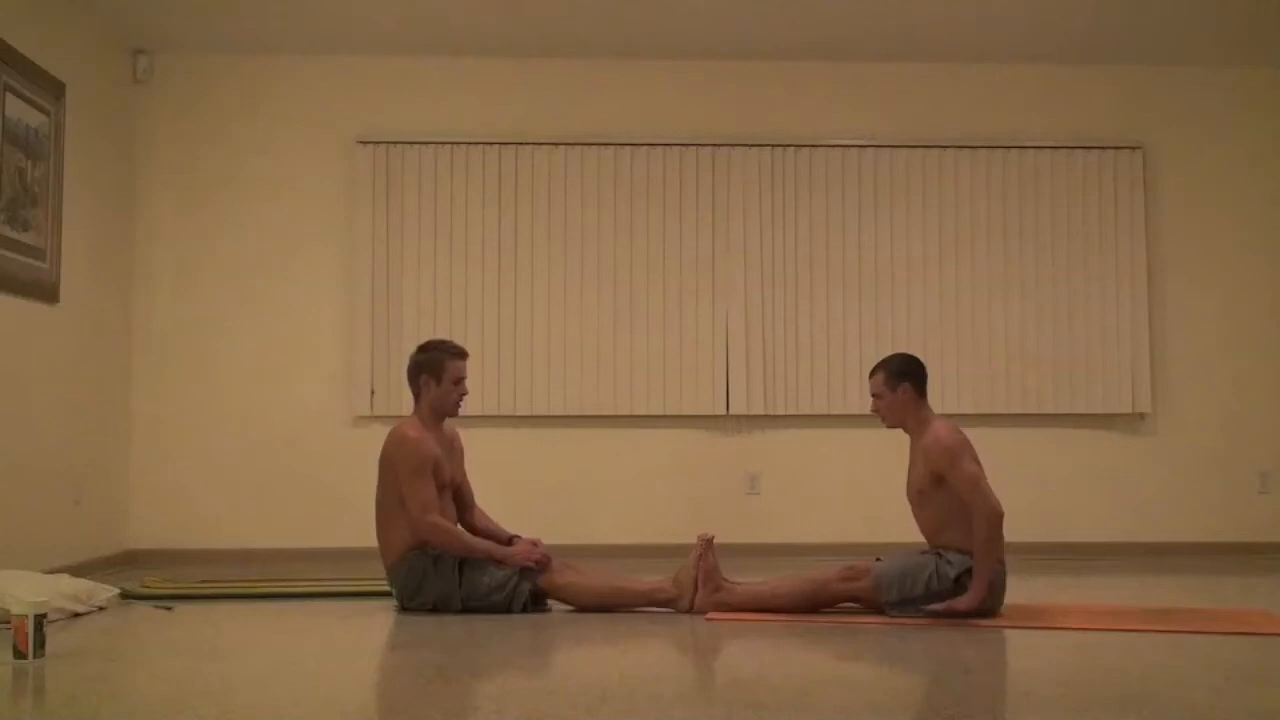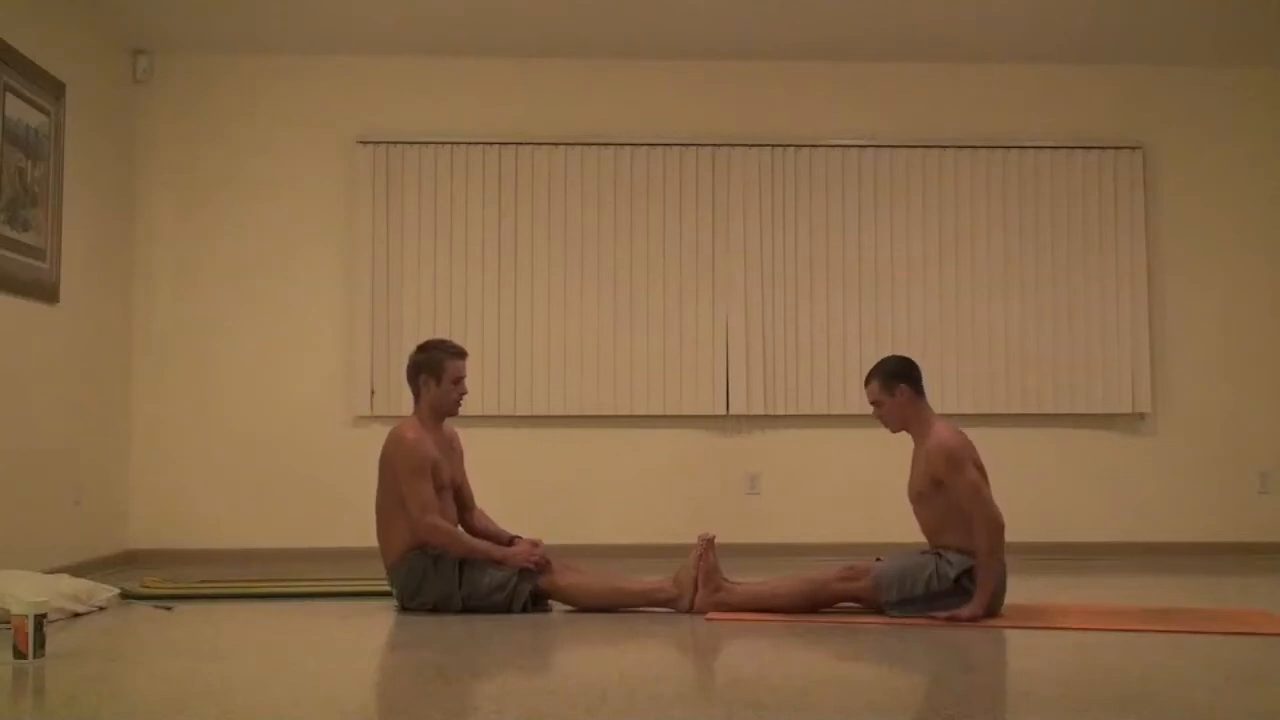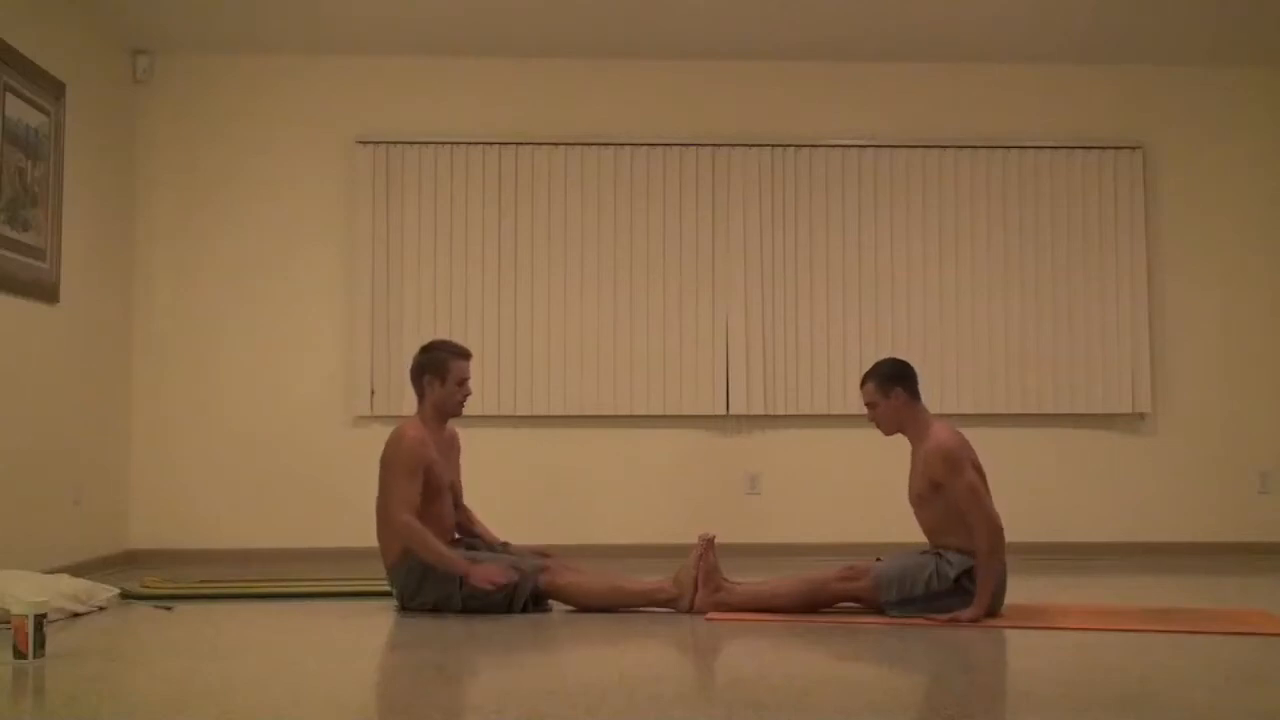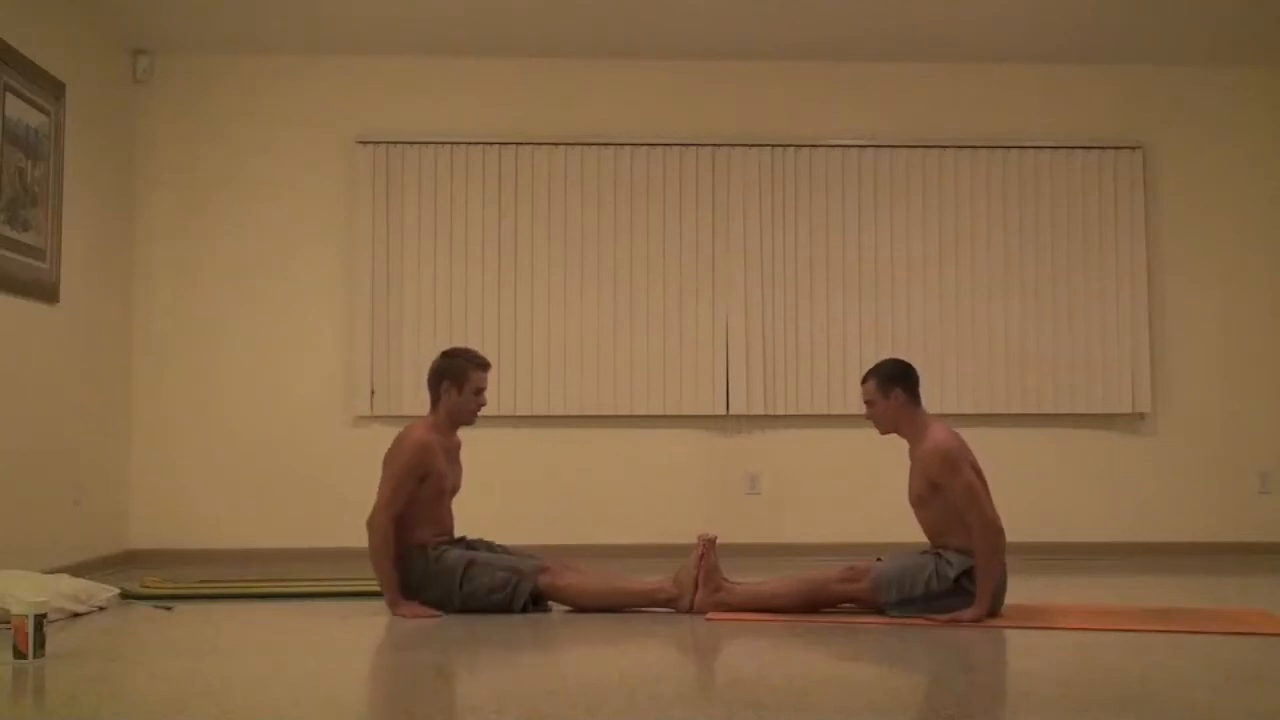
dt=0.4s
person 1, frame 1
left shoulder: (449, 437)
right shoulder: (411, 441)
left elbow: (469, 512)
right elbow: (428, 524)
left wrist: (512, 541)
right wrist: (504, 553)
left hip: (443, 559)
right hip: (421, 570)
left knee: (549, 566)
right knee: (544, 574)
left ankle: (668, 590)
right ankle: (672, 593)
person 1, frame 2
left shoulder: (448, 438)
right shoulder: (409, 442)
left elbow: (469, 514)
right elbow: (428, 526)
left wrist: (512, 541)
right wrist: (504, 554)
left hip: (443, 559)
right hip: (421, 571)
left knee: (549, 567)
right knee: (545, 575)
left ankle: (668, 590)
right ankle: (671, 593)
person 1, frame 3
left shoulder: (448, 438)
right shoulder: (411, 442)
right elbow: (403, 523)
left wrist: (507, 548)
right wrist: (466, 570)
left hip: (446, 555)
right hip: (420, 571)
left knee: (553, 567)
right knee: (543, 575)
left ankle: (668, 590)
right ankle: (672, 592)
person 1, frame 4
left shoulder: (450, 442)
right shoulder: (418, 444)
right elbow: (379, 521)
right wrist: (396, 600)
left hip: (446, 551)
right hip: (421, 567)
left knee: (553, 568)
right knee: (545, 578)
left ankle: (668, 590)
right ankle: (670, 593)
person 2, frame 1
left shoulder: (939, 442)
right shoulder: (924, 441)
left elbow: (990, 510)
left wrist: (976, 593)
left hip: (963, 573)
right hip: (951, 566)
left knee: (849, 580)
right knee: (854, 576)
left ankle: (725, 596)
right ankle: (729, 592)
person 2, frame 2
left shoulder: (942, 445)
right shoulder: (927, 442)
left elbow: (991, 522)
left wrist: (981, 602)
left hip: (966, 575)
right hip: (952, 566)
left knee: (849, 580)
right knee: (853, 575)
left ankle: (724, 596)
right ankle: (729, 592)
person 2, frame 3
left shoulder: (940, 447)
right shoulder: (925, 444)
left elbow: (989, 526)
left wrist: (980, 605)
left hip: (966, 576)
right hip: (952, 567)
left knee: (848, 580)
right knee: (851, 576)
left ankle: (725, 596)
right ankle: (729, 591)
person 2, frame 4
left shoulder: (937, 448)
right shoulder: (922, 446)
left elbow: (988, 527)
left wrist: (981, 605)
left hip: (966, 575)
right hip: (951, 566)
left knee: (847, 582)
right knee: (850, 576)
left ankle: (724, 596)
right ankle: (728, 592)
